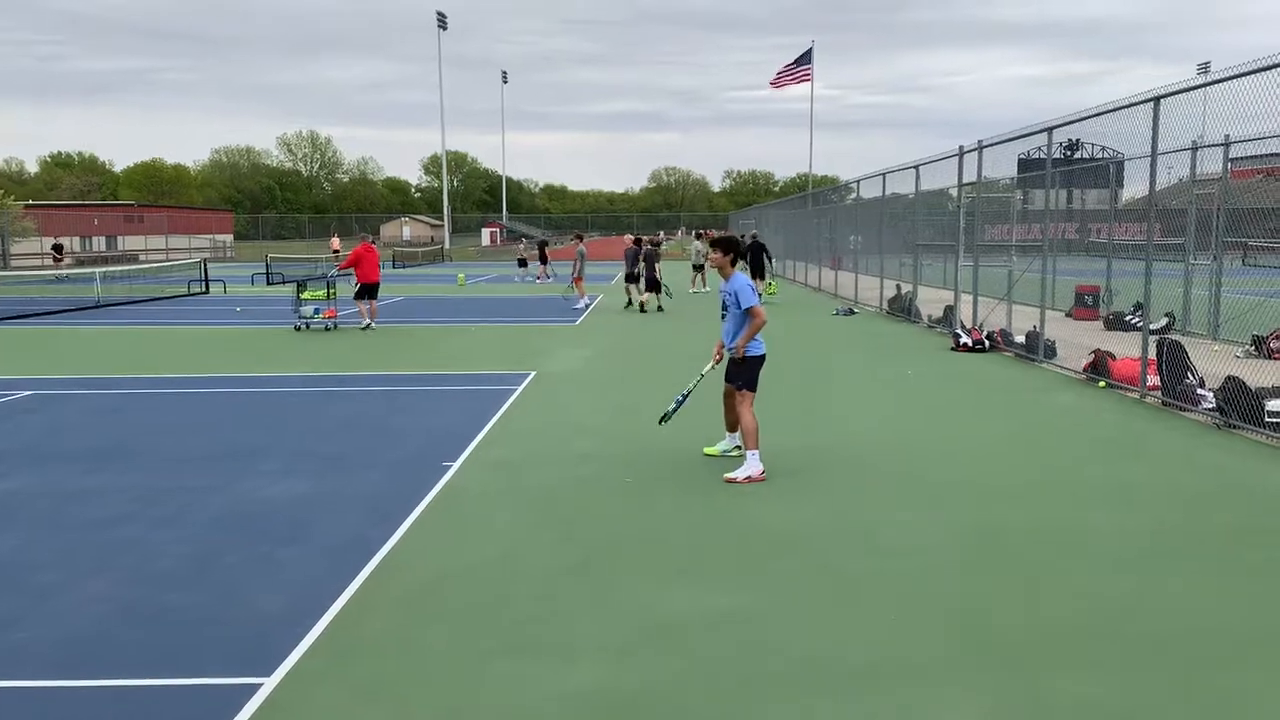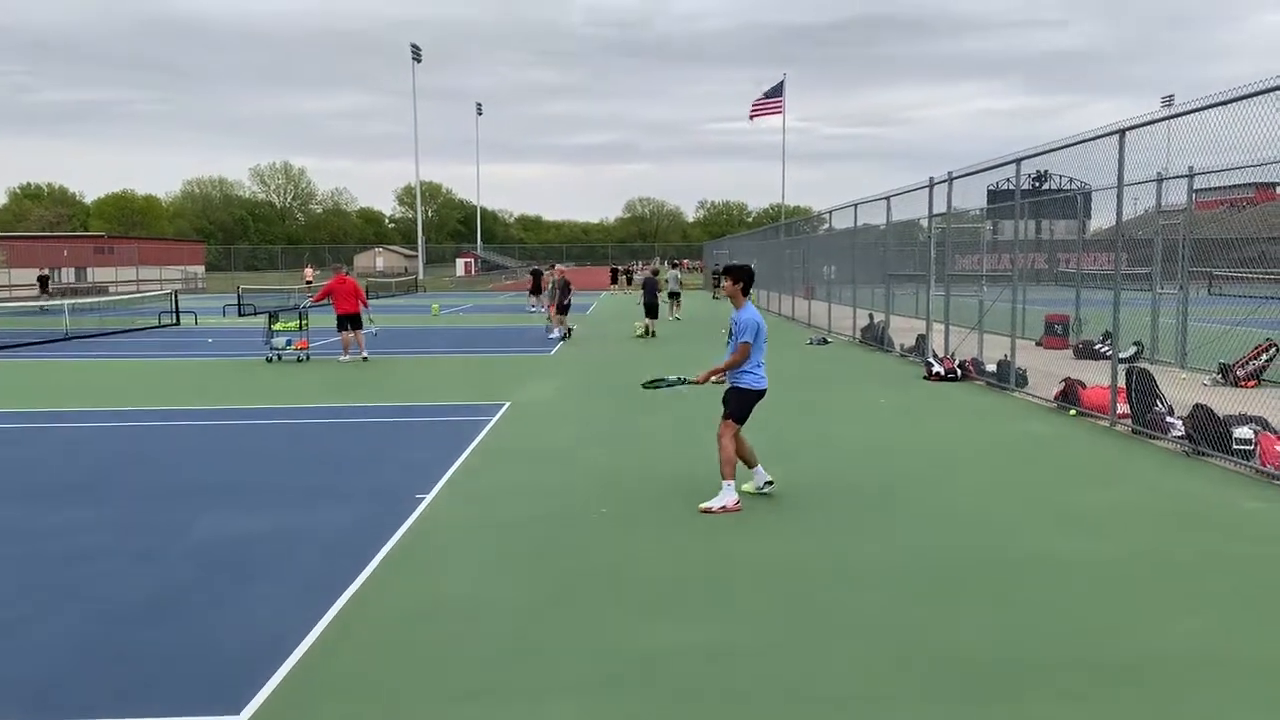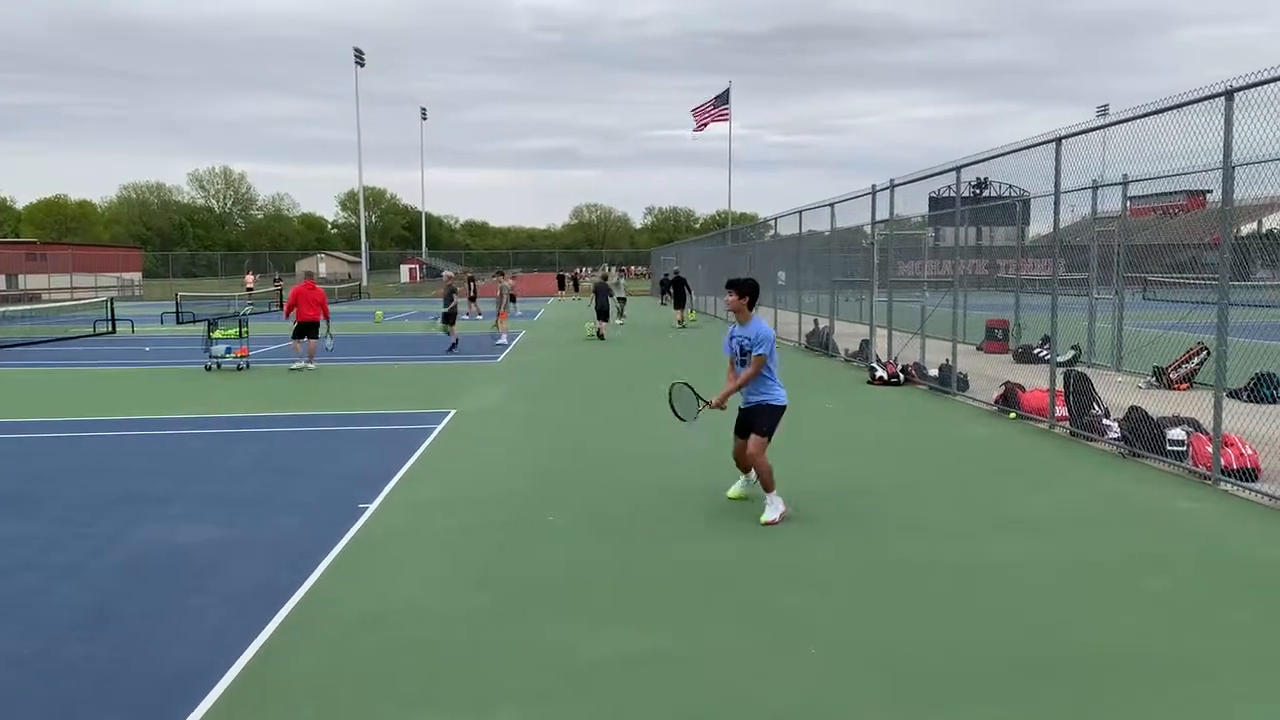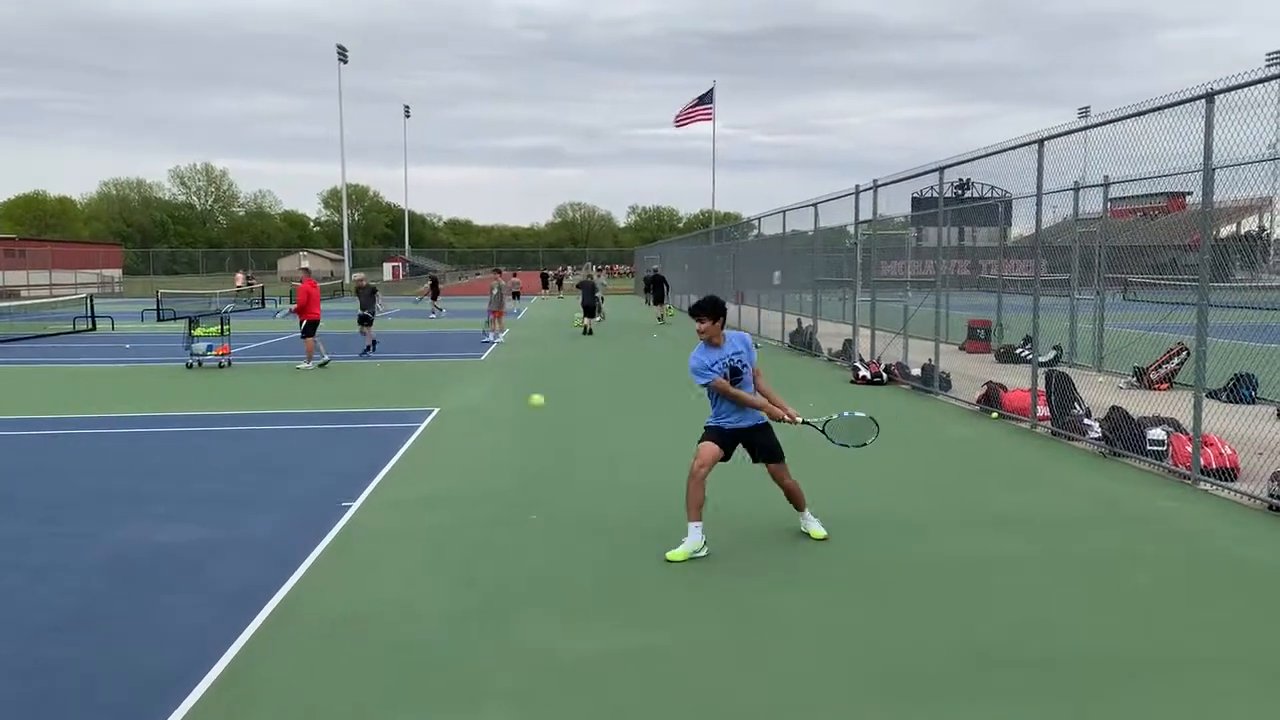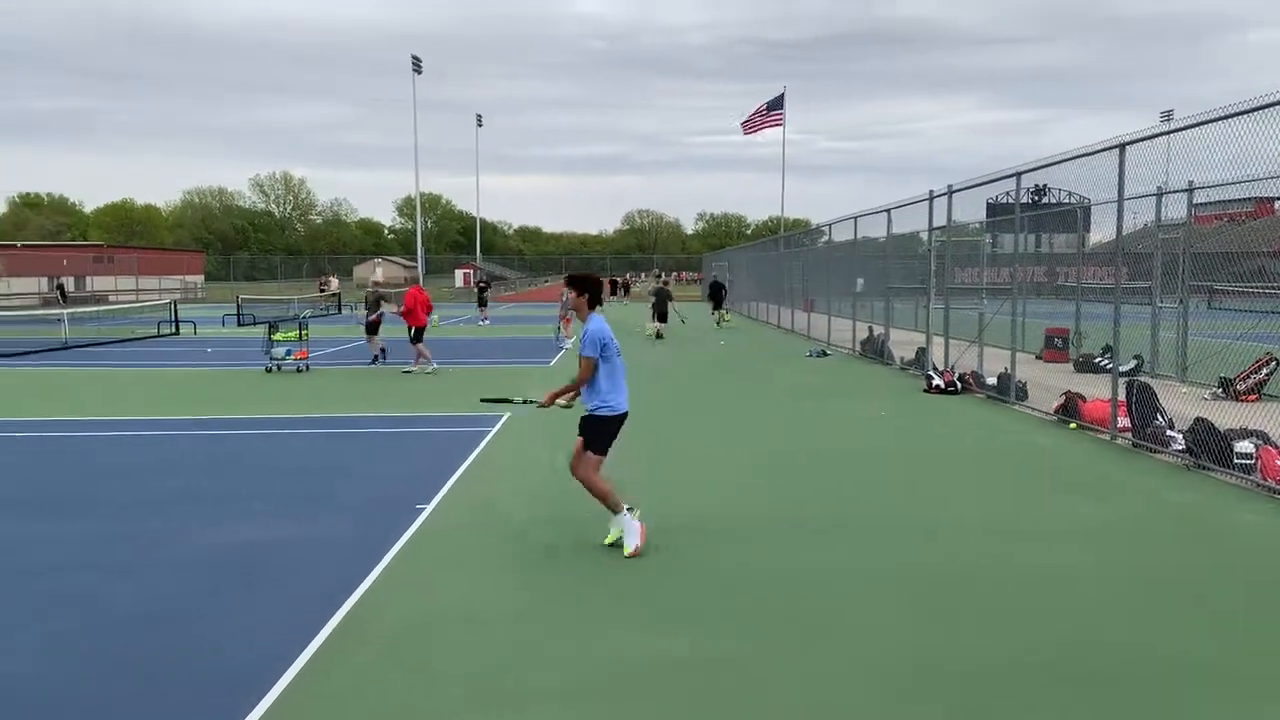
dt=1s
person 1, frame 1
left shoulder: (741, 284)
right shoulder: (726, 284)
left elbow: (760, 318)
left wrist: (741, 344)
right wrist: (721, 345)
left hip: (748, 354)
right hip: (736, 352)
left knee: (743, 405)
right knee: (729, 396)
left ankle: (754, 466)
right ankle: (732, 443)
person 1, frame 2
left shoulder: (748, 318)
right shoulder: (739, 313)
left elbow: (740, 357)
left wrist: (709, 374)
right wrist: (722, 373)
left hip: (747, 385)
right hip: (743, 383)
left knee: (724, 434)
right knee: (731, 434)
left ankle: (729, 495)
right ankle: (761, 478)
person 1, frame 3
left shoulder: (763, 331)
right shoulder: (732, 332)
left elbow: (753, 371)
right elbow: (733, 368)
left wrist: (724, 395)
right wrist: (725, 396)
left hip: (771, 401)
right hip: (749, 401)
left knee: (755, 452)
right knee: (739, 453)
left ankle: (774, 502)
right ankle: (748, 478)
person 1, frame 4
left shoulder: (742, 340)
right shoulder: (699, 360)
left elbow: (757, 379)
right elbow: (730, 393)
left wrist: (782, 407)
right wrist: (768, 408)
left hip: (755, 422)
right hip: (721, 424)
left knee: (784, 479)
right knee: (697, 469)
left ankle: (806, 518)
right ankle: (695, 539)
person 1, frame 5
left shoulder: (593, 329)
right shoulder: (596, 325)
left elbow: (584, 376)
left wrist: (555, 395)
right wrist: (574, 394)
left hip: (605, 411)
right hip: (602, 409)
left knee: (586, 473)
right knee: (578, 467)
left ankle: (628, 522)
right ankle: (623, 519)
